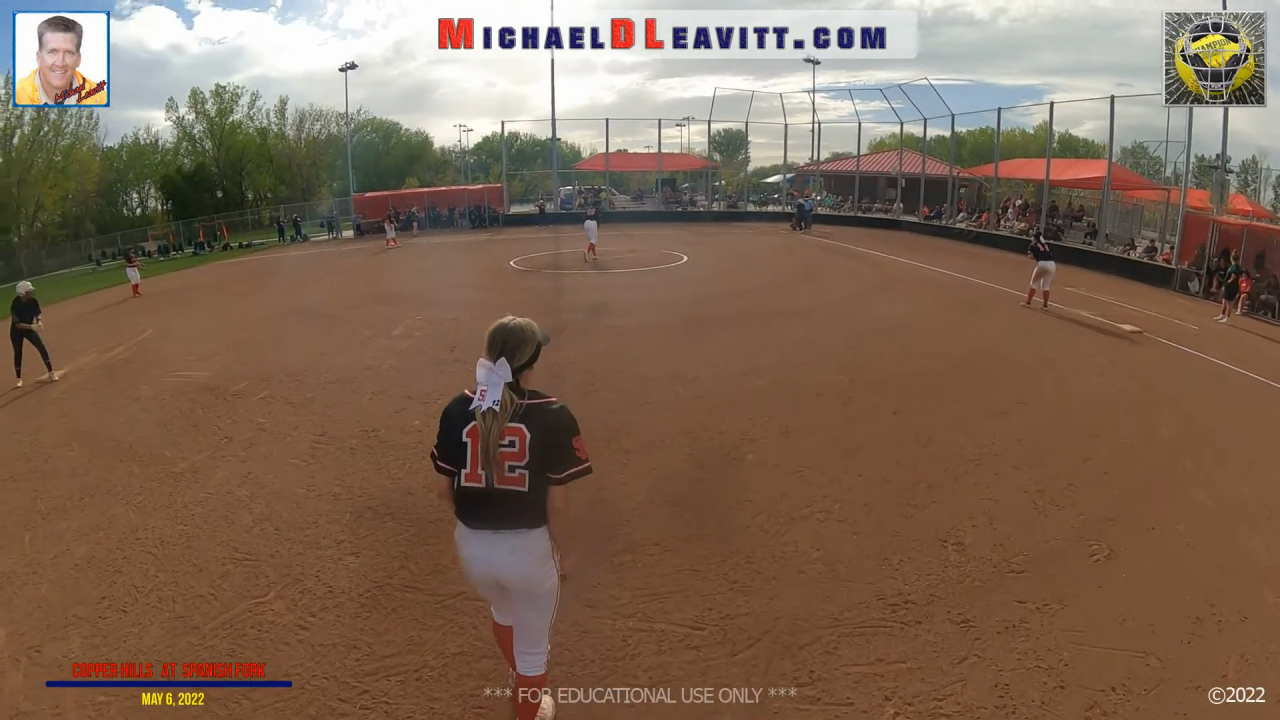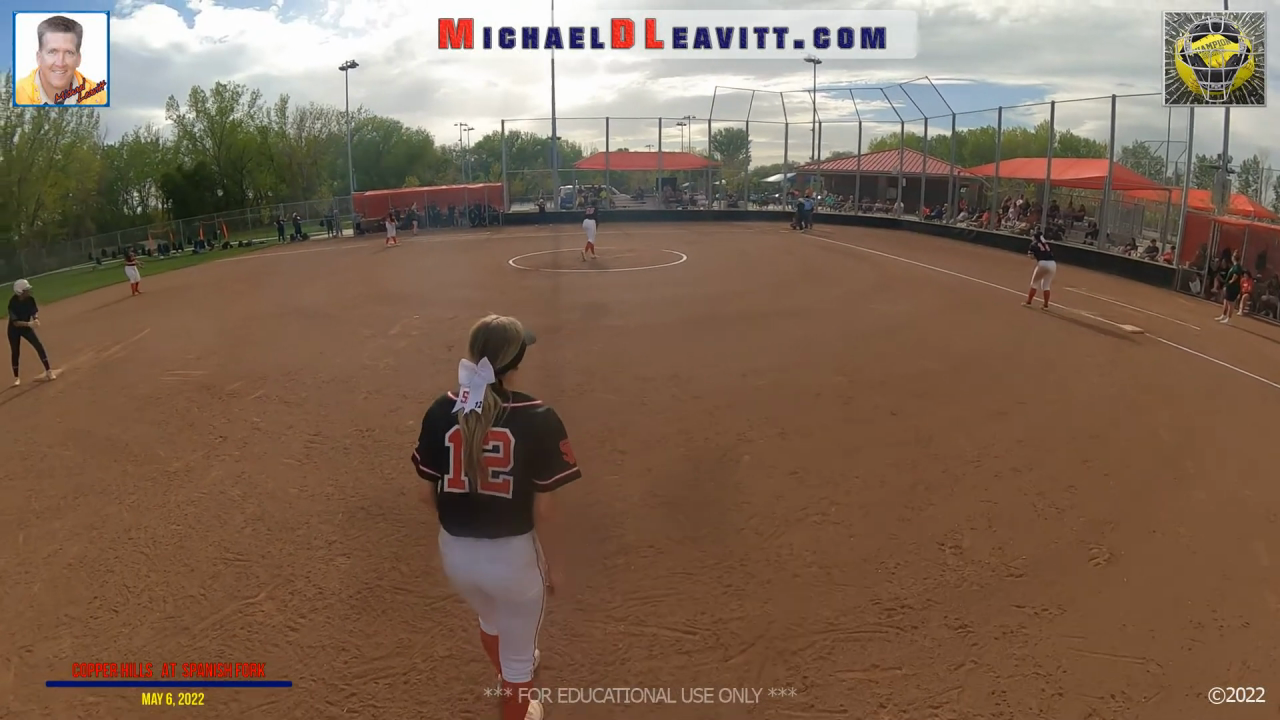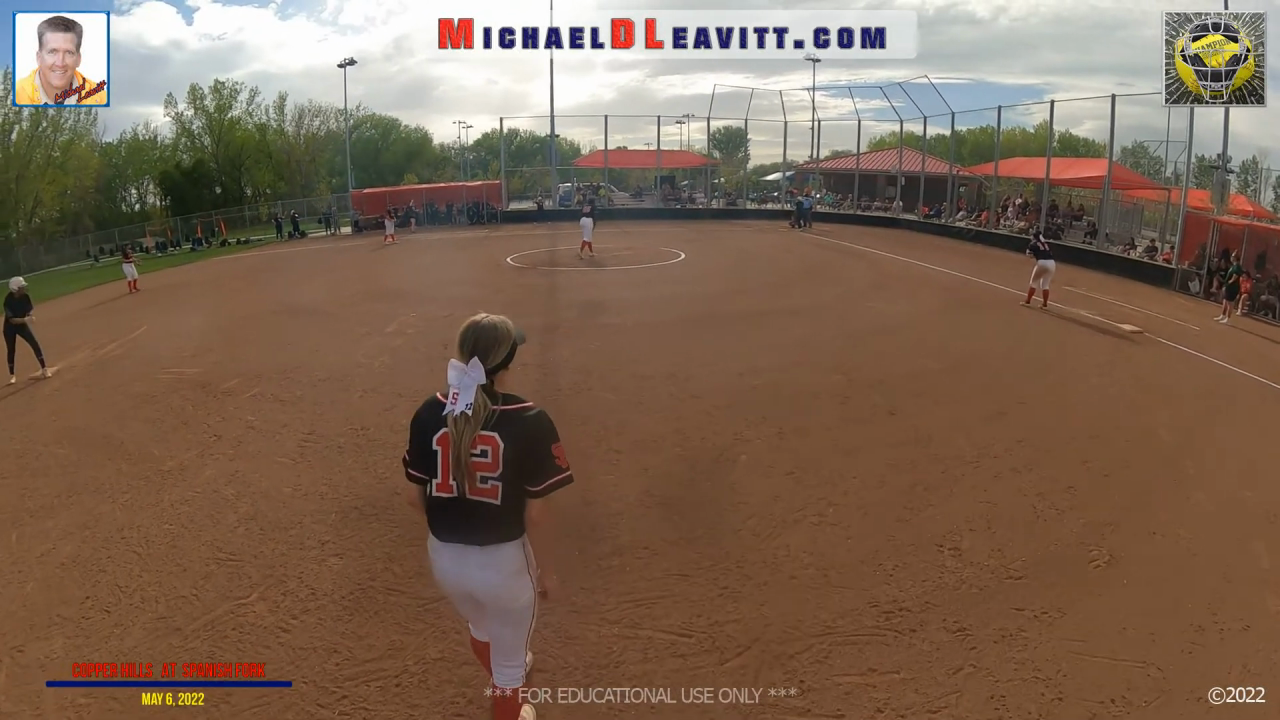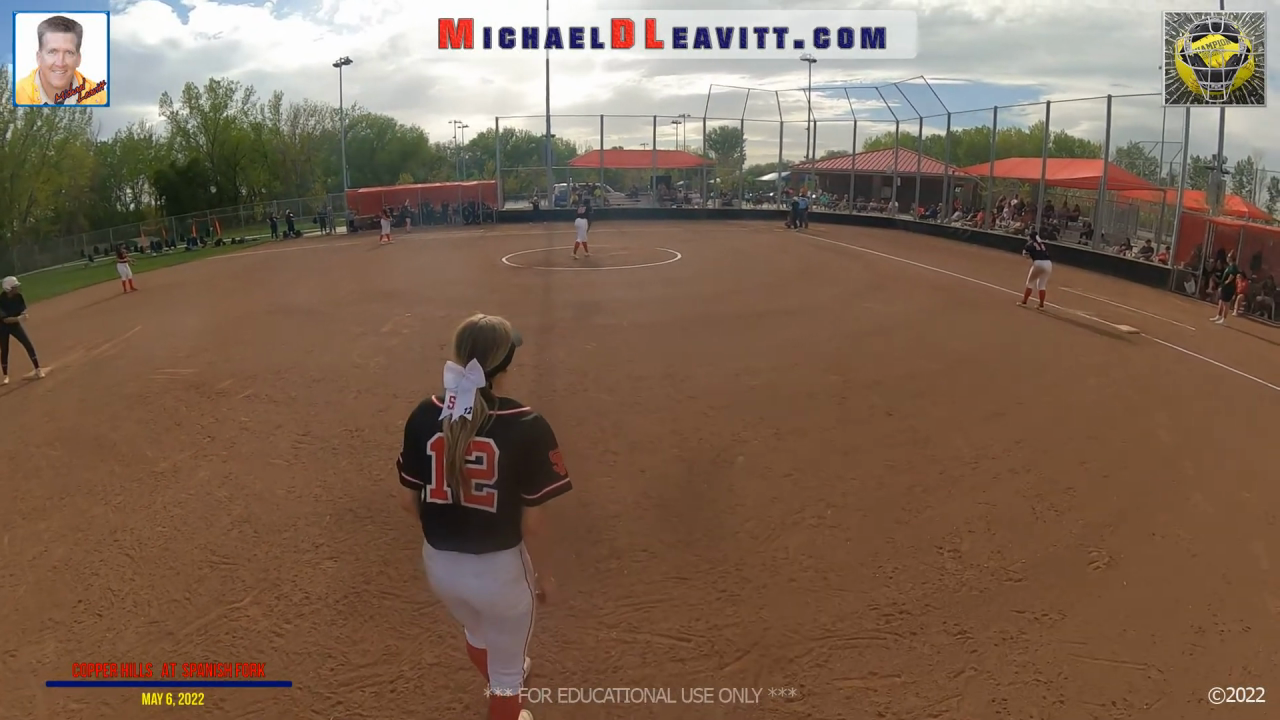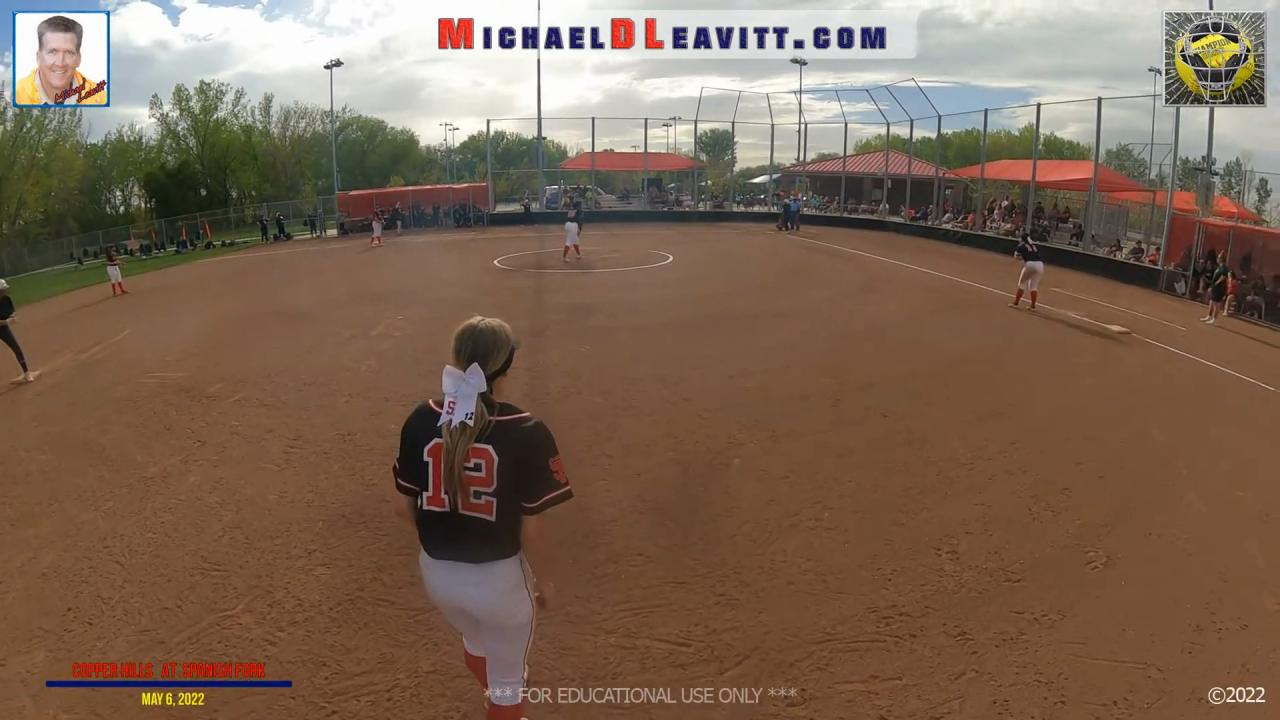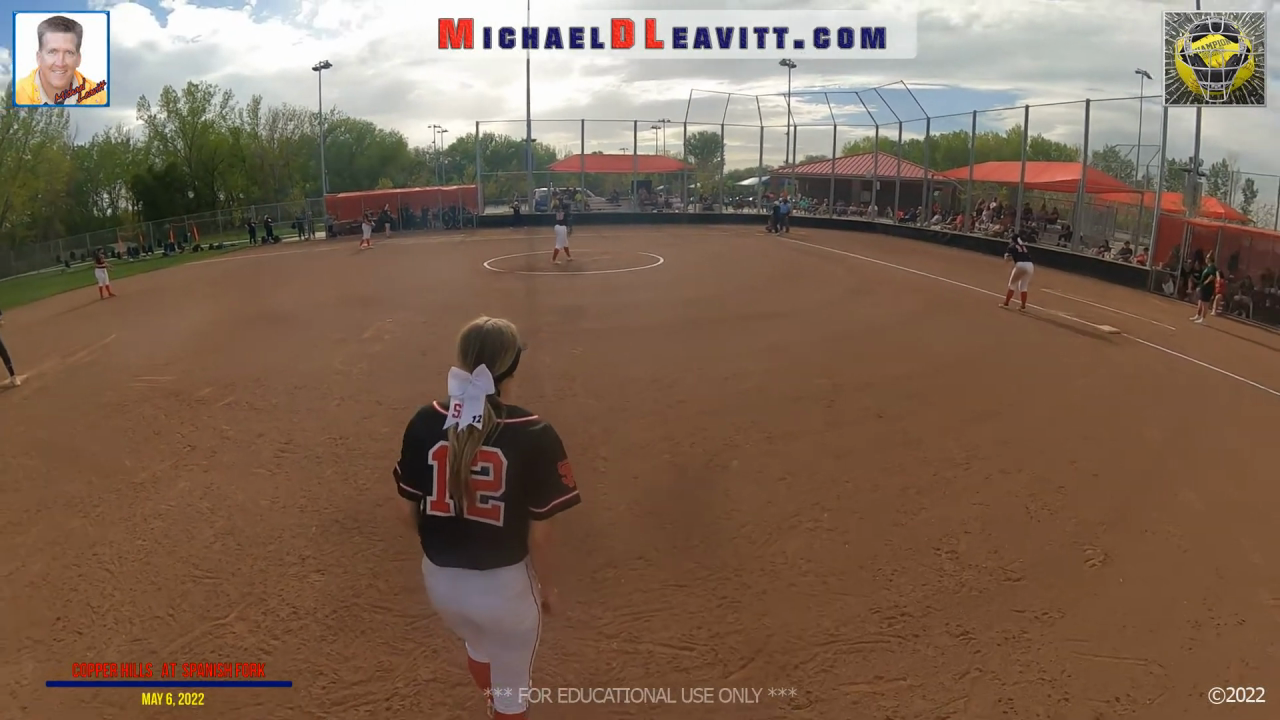
dt=0.1s
person 1, frame 1
left shoulder: (458, 410)
right shoulder: (552, 416)
left elbow: (445, 489)
right elbow: (556, 504)
right wrist: (561, 551)
left hip: (471, 546)
right hip: (529, 548)
left knee: (503, 612)
right knee: (533, 648)
left ankle: (518, 669)
person 1, frame 2
left shoulder: (441, 412)
right shoulder: (538, 419)
left elbow: (428, 494)
right elbow: (542, 510)
right wrist: (551, 562)
left hip: (455, 552)
right hip: (513, 555)
left knee: (489, 620)
right knee: (518, 656)
left ankle: (507, 677)
person 1, frame 3
left shoulder: (430, 413)
right shoulder: (530, 422)
left elbow: (415, 497)
right elbow: (535, 515)
right wrist: (544, 568)
left hip: (444, 558)
right hip: (504, 561)
left knee: (481, 626)
right knee: (510, 662)
left ankle: (502, 680)
person 1, frame 4
left shoulder: (424, 416)
right shoulder: (527, 427)
left elbow: (409, 502)
right elbow: (532, 522)
right wrist: (541, 573)
left hip: (440, 564)
right hip: (501, 569)
left knee: (477, 633)
right knee: (507, 670)
left ankle: (501, 684)
person 1, frame 5
left shoulder: (421, 421)
right shoulder: (527, 433)
left elbow: (405, 507)
right elbow: (531, 531)
right wrist: (542, 580)
left hip: (437, 573)
right hip: (500, 578)
left knee: (475, 640)
right knee: (508, 677)
person 1, frame 6
left shoulder: (425, 424)
right shoulder: (534, 436)
left elbow: (410, 511)
right elbow: (538, 536)
right wrist: (546, 586)
left hip: (440, 579)
right hip: (505, 584)
left knee: (478, 646)
right knee: (512, 686)
